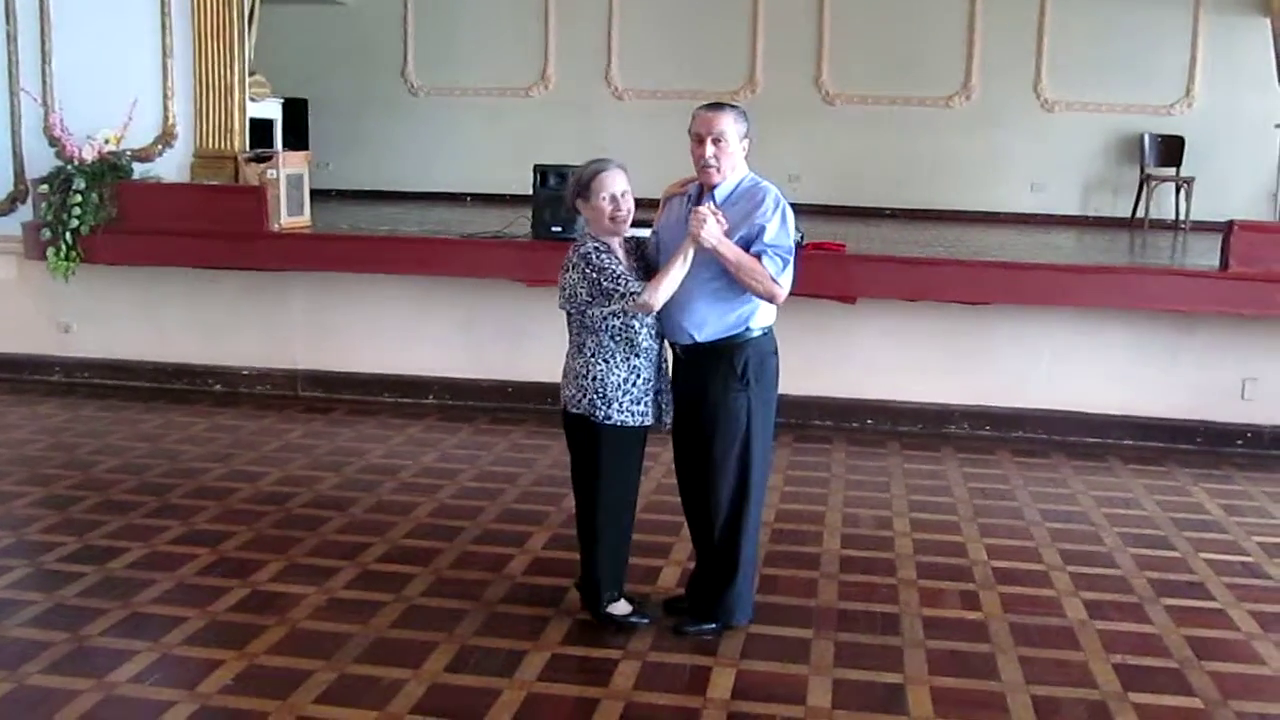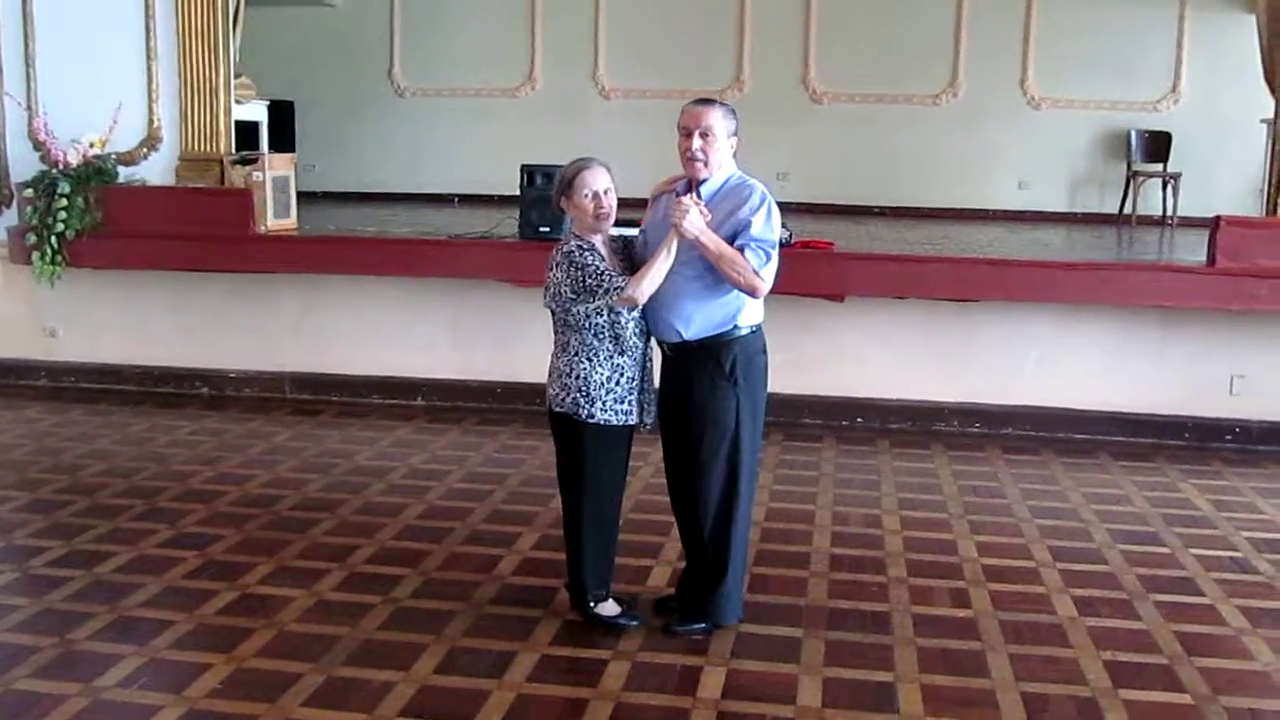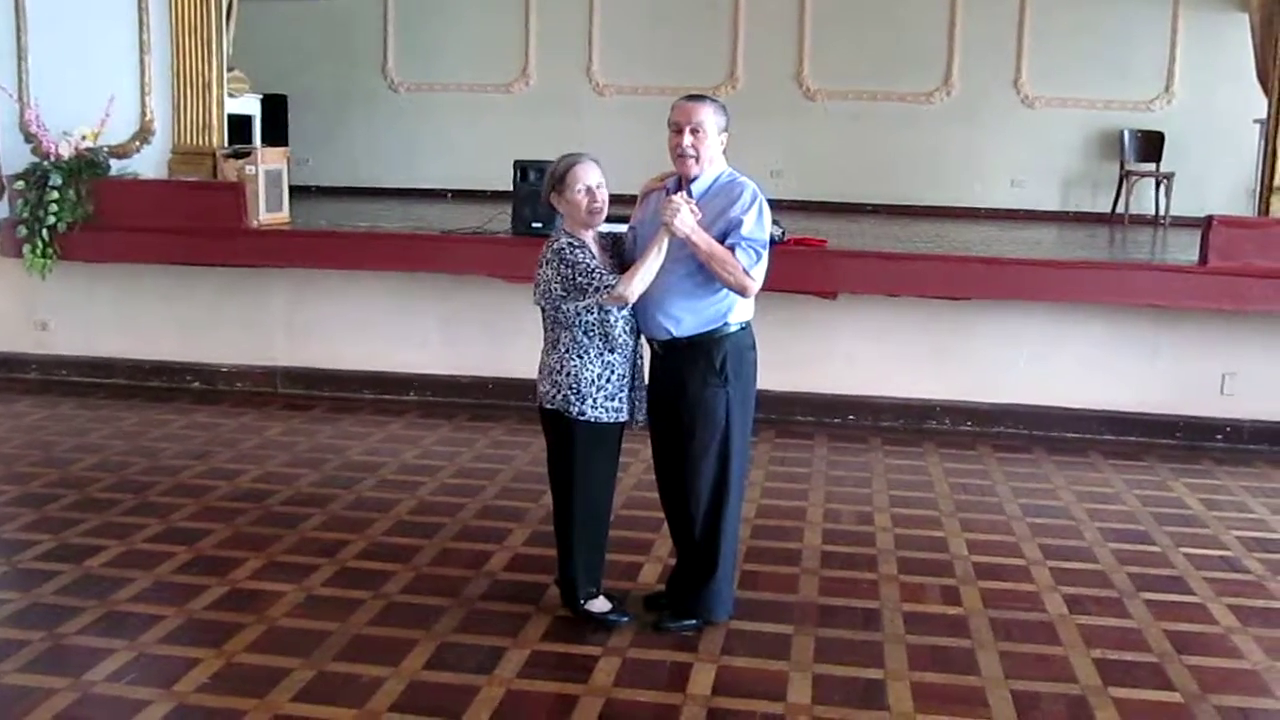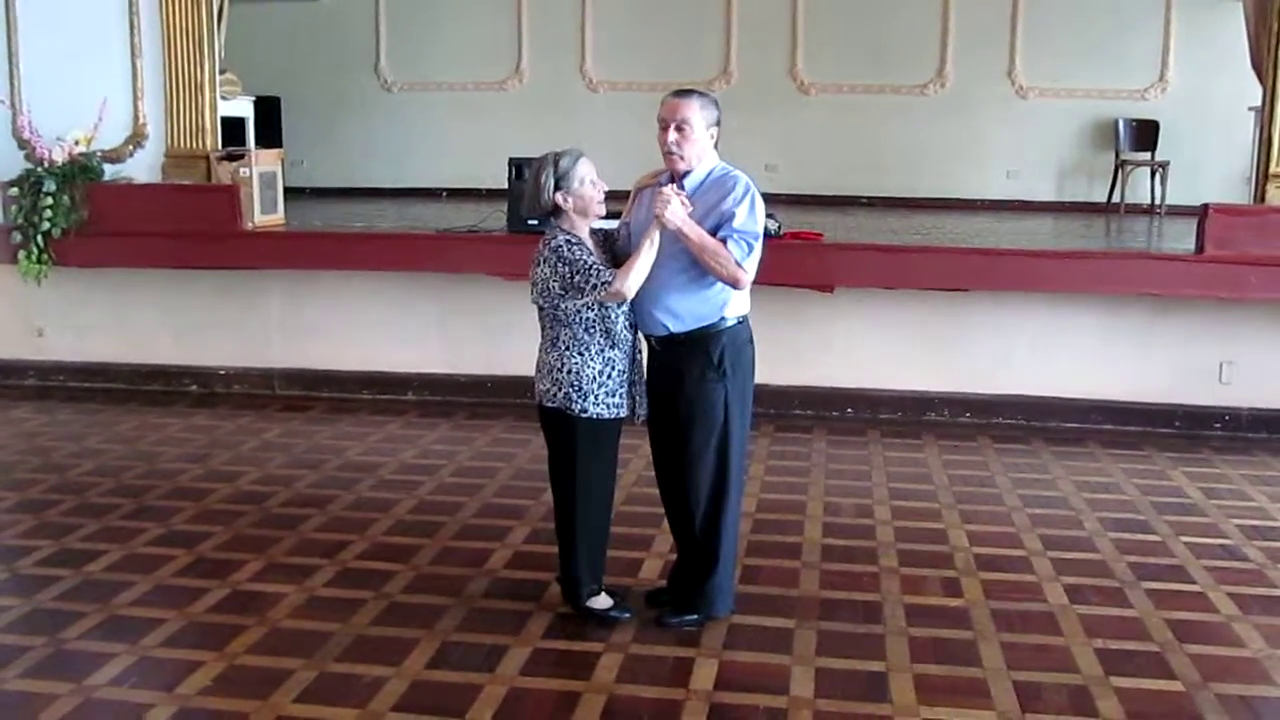
dt=0.7s
person 1, frame 1
left shoulder: (765, 202)
right shoulder: (677, 204)
left elbow: (775, 289)
right elbow: (650, 270)
left wrist: (716, 242)
left hip: (738, 361)
right hip: (688, 359)
left knee: (732, 483)
right knee: (695, 481)
left ankle: (726, 603)
right ankle: (704, 586)
person 1, frame 2
left shoulder: (751, 199)
right shoulder: (665, 198)
left elbow: (757, 282)
right elbow: (639, 268)
left wrist: (699, 233)
left hip: (727, 358)
right hip: (676, 357)
left knee: (721, 483)
right knee: (683, 479)
left ankle: (715, 602)
right ankle: (694, 584)
person 1, frame 3
left shoulder: (742, 197)
right shoulder: (655, 196)
left elbow: (747, 281)
right elbow: (628, 266)
left wrist: (690, 232)
left hip: (716, 356)
right hip: (665, 355)
left knee: (710, 481)
right knee: (674, 477)
left ankle: (706, 598)
right ankle: (684, 581)
person 1, frame 4
left shoulder: (735, 190)
right shoulder: (649, 192)
left elbow: (739, 273)
right elbow: (624, 261)
left wrist: (680, 224)
left hip: (713, 351)
right hip: (663, 350)
left knee: (710, 476)
right knee: (672, 472)
left ankle: (707, 594)
right ankle: (686, 576)
person 2, frame 1
left shoulder: (632, 248)
right shoulder: (587, 257)
left elbow: (660, 255)
right elbow: (648, 300)
right wrist: (693, 241)
left hip: (629, 398)
right hip: (600, 400)
left knee: (619, 496)
right knee: (603, 498)
left ankle: (602, 582)
right ankle: (601, 594)
person 2, frame 2
left shoulder: (621, 247)
right shoulder: (571, 256)
right elbow: (634, 294)
right wrist: (676, 232)
left hip: (617, 395)
right hip: (585, 398)
left knee: (607, 495)
right knee: (589, 496)
left ankle: (594, 583)
right ankle: (589, 594)
person 2, frame 3
left shoulder: (609, 245)
right shoulder: (561, 253)
right elbow: (624, 292)
right wrist: (666, 231)
left hip: (608, 392)
right hip: (576, 395)
left knee: (598, 493)
right knee: (579, 494)
left ankle: (585, 580)
right ankle: (579, 591)
person 2, frame 4
left shoulder: (601, 241)
right shoulder: (557, 251)
right elbow: (621, 289)
right wrist: (657, 225)
left hip: (604, 388)
right hip: (575, 391)
left knee: (598, 489)
right knee: (579, 490)
left ankle: (586, 577)
right ankle: (581, 588)
